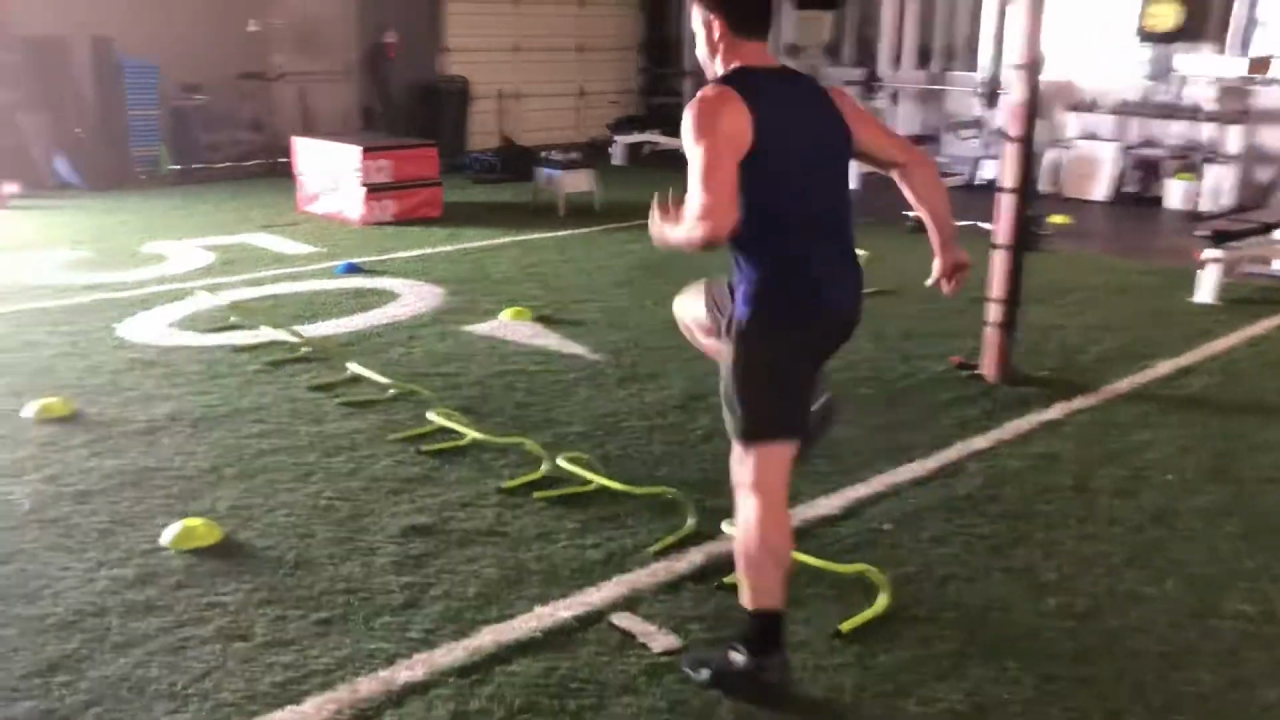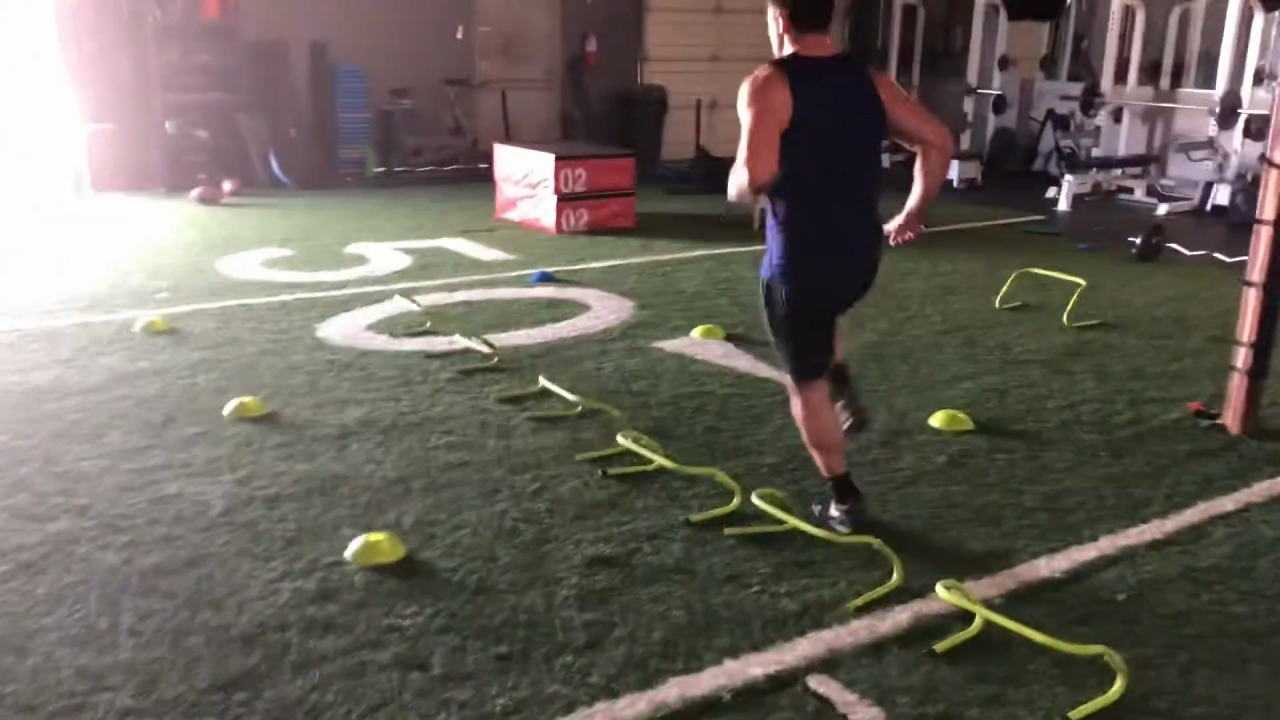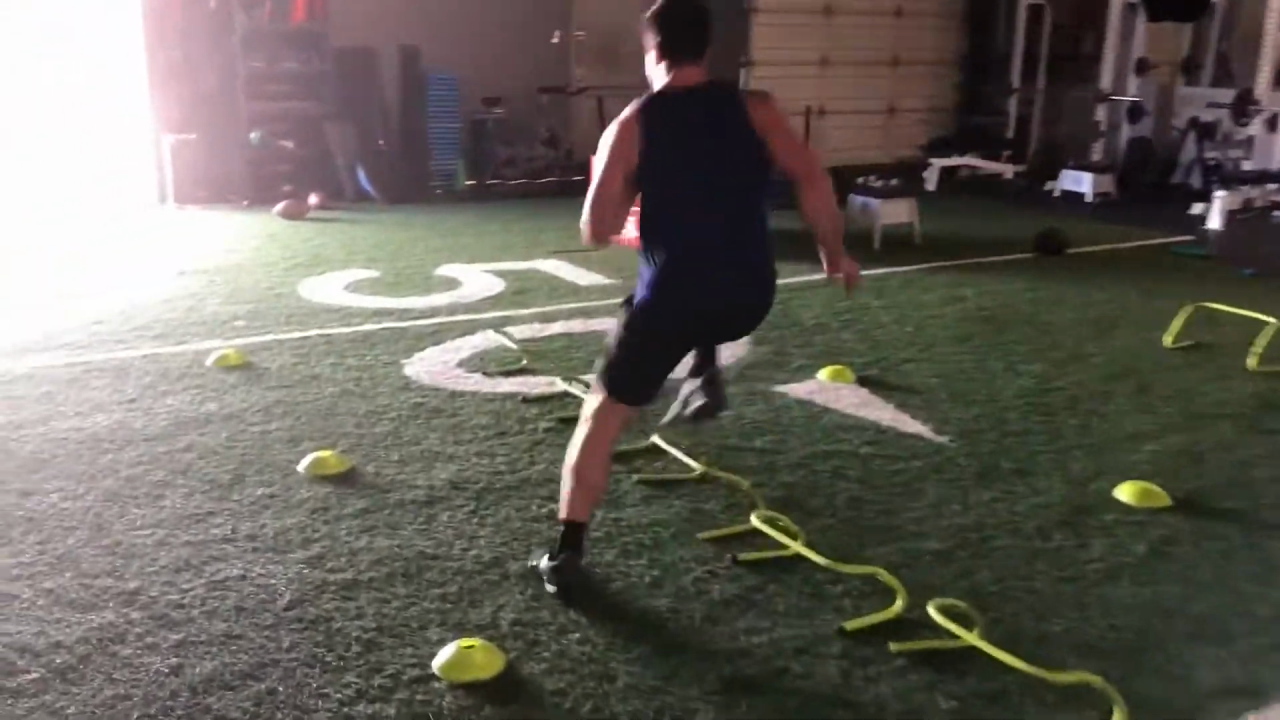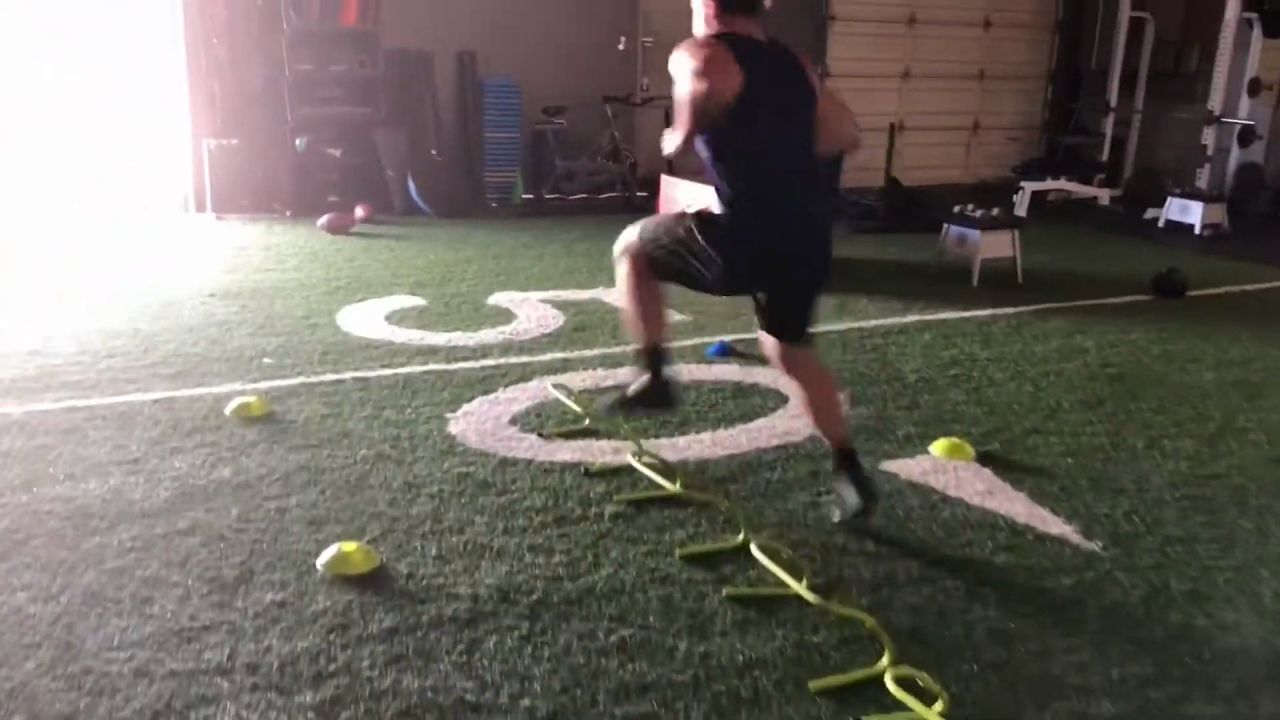
dt=1s
person 1, frame 1
left shoulder: (714, 107)
right shoulder: (825, 100)
left elbow: (714, 224)
right elbow: (914, 166)
left wrist: (670, 229)
right wrist: (946, 248)
left hip: (779, 309)
right hip: (837, 300)
left knee: (762, 475)
right knee: (696, 309)
left ankle: (758, 654)
right ankle: (801, 411)
person 1, frame 2
left shoulder: (768, 86)
right shoulder: (871, 83)
left elbow: (753, 179)
right elbow: (937, 141)
left wrist: (740, 188)
right wrist: (912, 212)
left hip: (801, 261)
right hip: (860, 260)
left knee: (805, 386)
right knee: (813, 315)
left ankle: (844, 500)
right ankle: (843, 390)
person 1, frame 3
left shoulder: (631, 126)
right shoulder: (754, 110)
left elbow: (598, 231)
right elbow: (811, 179)
right wrist: (836, 254)
left hip: (668, 296)
right hip: (748, 293)
left knee: (602, 420)
left ankle: (566, 554)
right ankle: (706, 379)
person 1, frame 4
left shoulder: (704, 56)
right shoulder: (793, 67)
left elbow: (701, 100)
right elbow: (834, 139)
left wrist: (676, 140)
left hip: (746, 239)
right hip: (808, 246)
left knee: (633, 248)
right knee: (792, 352)
left ankle: (654, 377)
right ankle: (851, 474)
